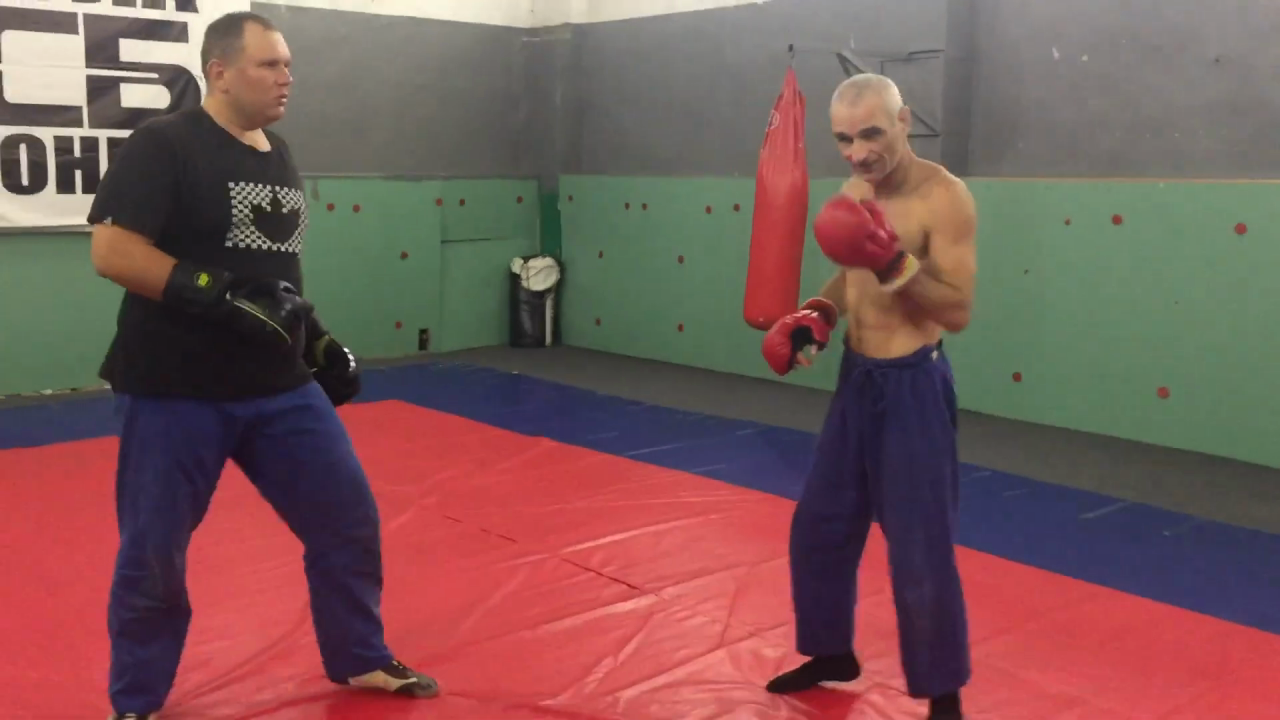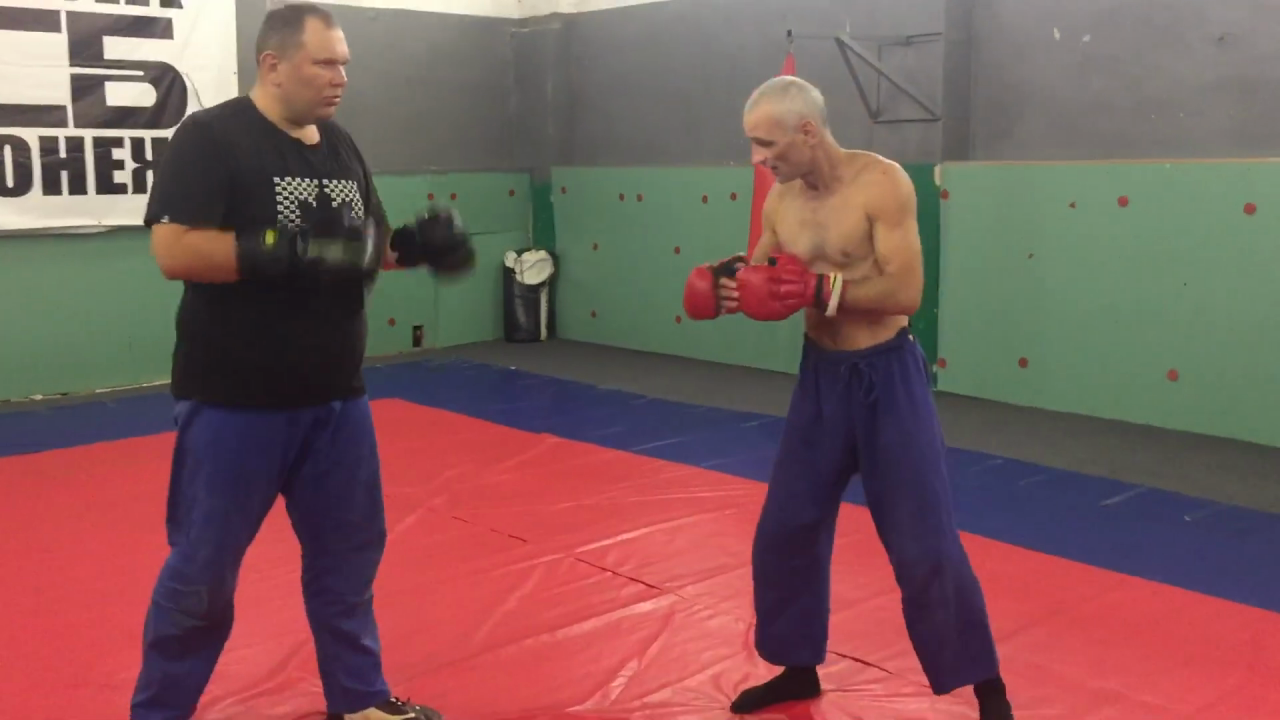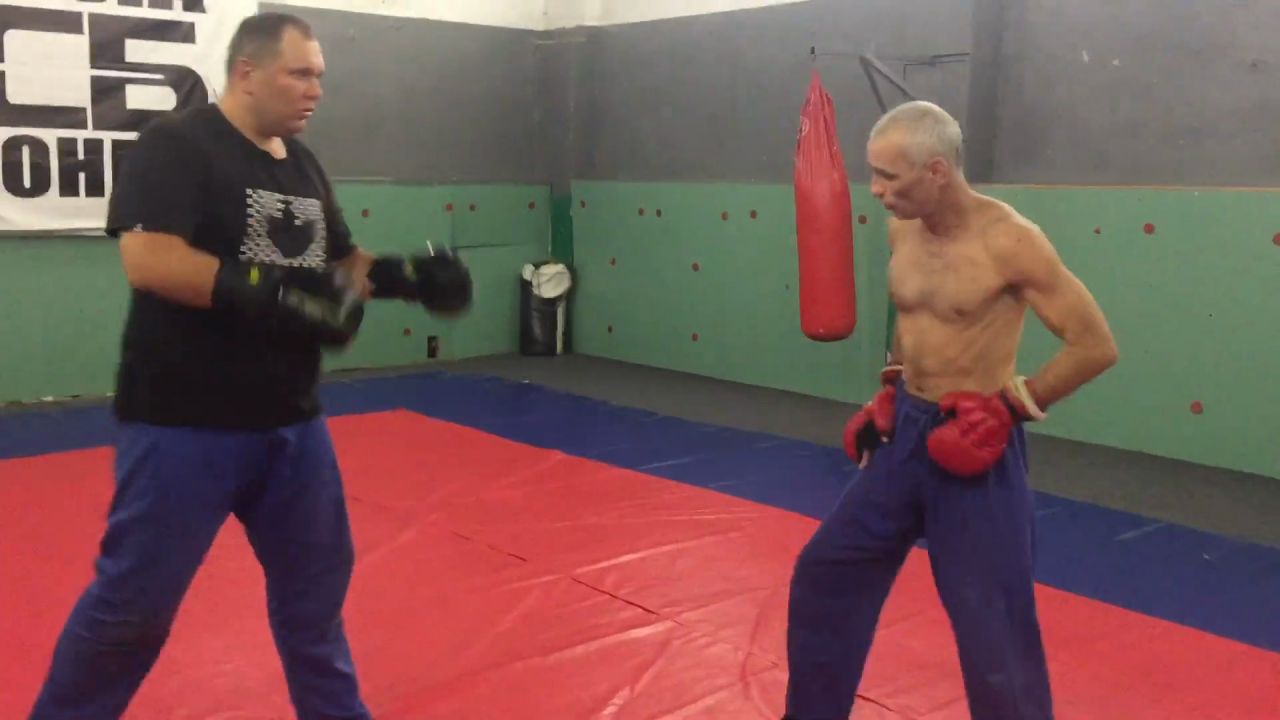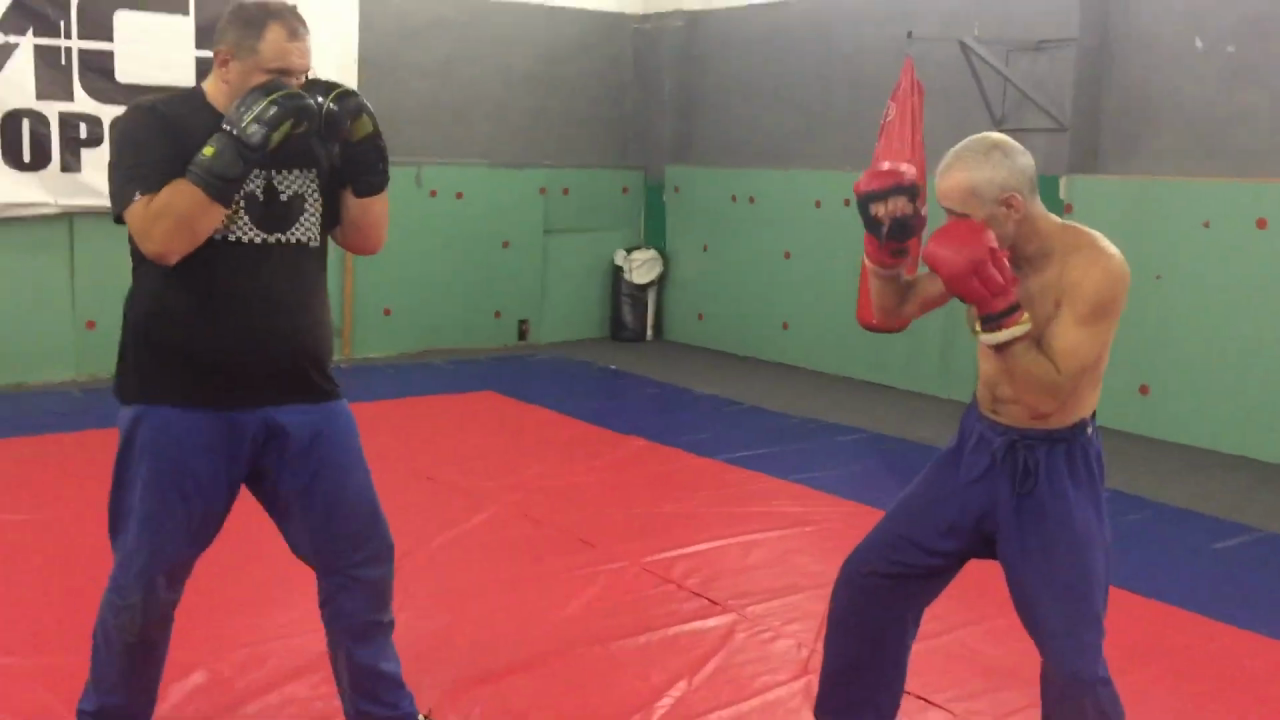
dt=0.7s
person 1, frame 1
left shoulder: (277, 155)
right shoulder: (162, 144)
right elbow: (112, 252)
left wrist: (316, 337)
right wrist: (221, 298)
left hip: (278, 385)
right hip: (174, 390)
left knee: (347, 516)
right knee: (154, 552)
left ankle: (362, 659)
person 1, frame 2
left shoulder: (338, 144)
right shoulder: (210, 137)
left elbow: (370, 244)
right elbow: (174, 251)
left wrist: (418, 240)
right wrist: (295, 249)
left hip: (334, 395)
right hip: (234, 399)
left knee: (349, 547)
right knee: (205, 563)
person 1, frame 3
left shoulder: (301, 162)
right shoulder: (173, 144)
left elbow: (338, 266)
right elbow: (146, 262)
left wrist: (407, 276)
right wrist: (276, 295)
left hip: (287, 419)
right hip: (182, 419)
left knee: (315, 572)
right knee: (136, 595)
person 1, frame 4
left shoulder: (305, 132)
right shoulder: (152, 126)
left elbow: (367, 238)
right elbow: (160, 238)
left wrist: (363, 149)
right wrist: (237, 145)
left hip: (303, 396)
right hip: (183, 401)
left knee: (358, 556)
right knee: (147, 577)
person 2, frame 1
left shoulder: (944, 198)
right shoulder: (851, 193)
left elbow: (956, 310)
left wrist: (892, 261)
right wrist: (817, 316)
left hip: (913, 388)
right hip: (856, 380)
left knee: (920, 552)
right knee: (821, 522)
right ankle: (833, 653)
person 2, frame 2
left shoulder: (882, 182)
right shoulder: (780, 200)
left elbow: (905, 294)
right elbow: (764, 286)
left wrist: (818, 288)
right wrist: (730, 290)
left hip: (889, 376)
right hip: (821, 376)
left knee: (925, 545)
right knee: (786, 529)
person 2, frame 3
left shoulder: (1008, 240)
right shoulder: (902, 226)
left elbow: (1097, 346)
left wrist: (1012, 406)
right wrist: (889, 392)
left hip: (983, 444)
right hip: (910, 432)
left knee: (992, 630)
right knee: (824, 570)
person 2, frame 4
left shoulder: (1095, 266)
right shoulder: (982, 250)
left elbow: (1046, 399)
right elbow: (893, 306)
left wrist: (998, 308)
right wrist: (885, 241)
left hip: (1054, 469)
right hip: (977, 446)
left knee: (1072, 658)
right knee: (868, 579)
